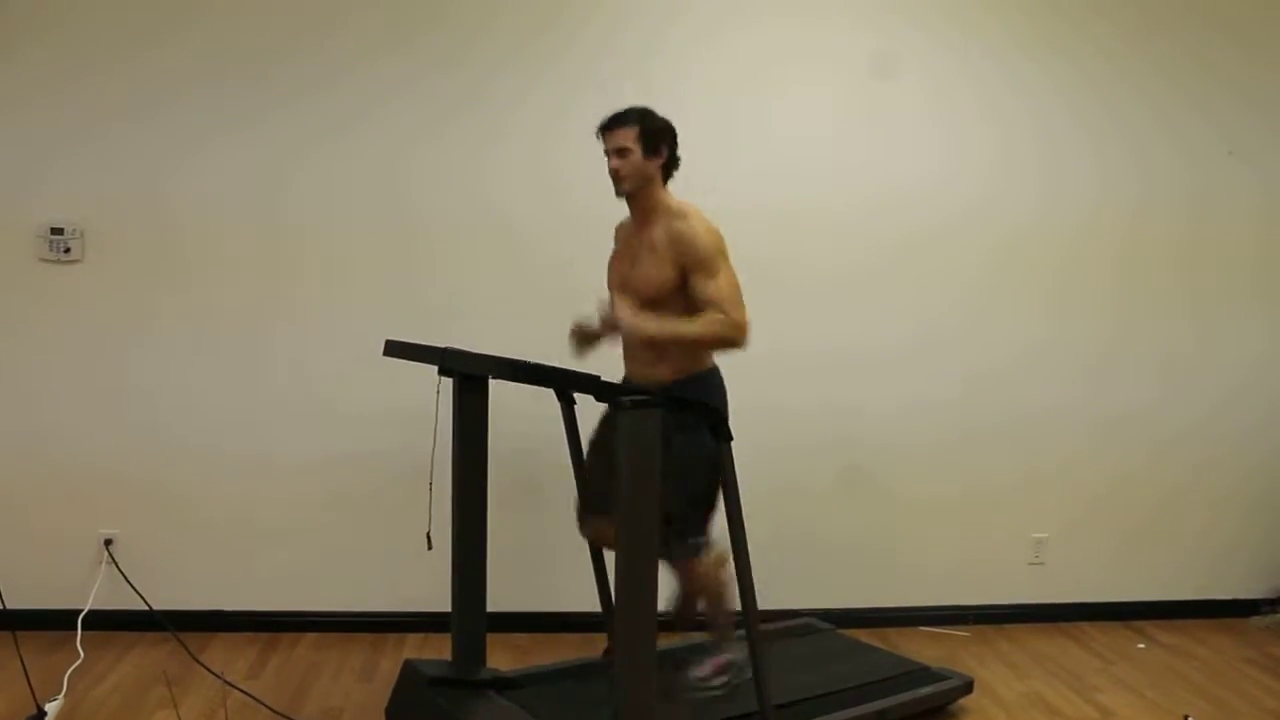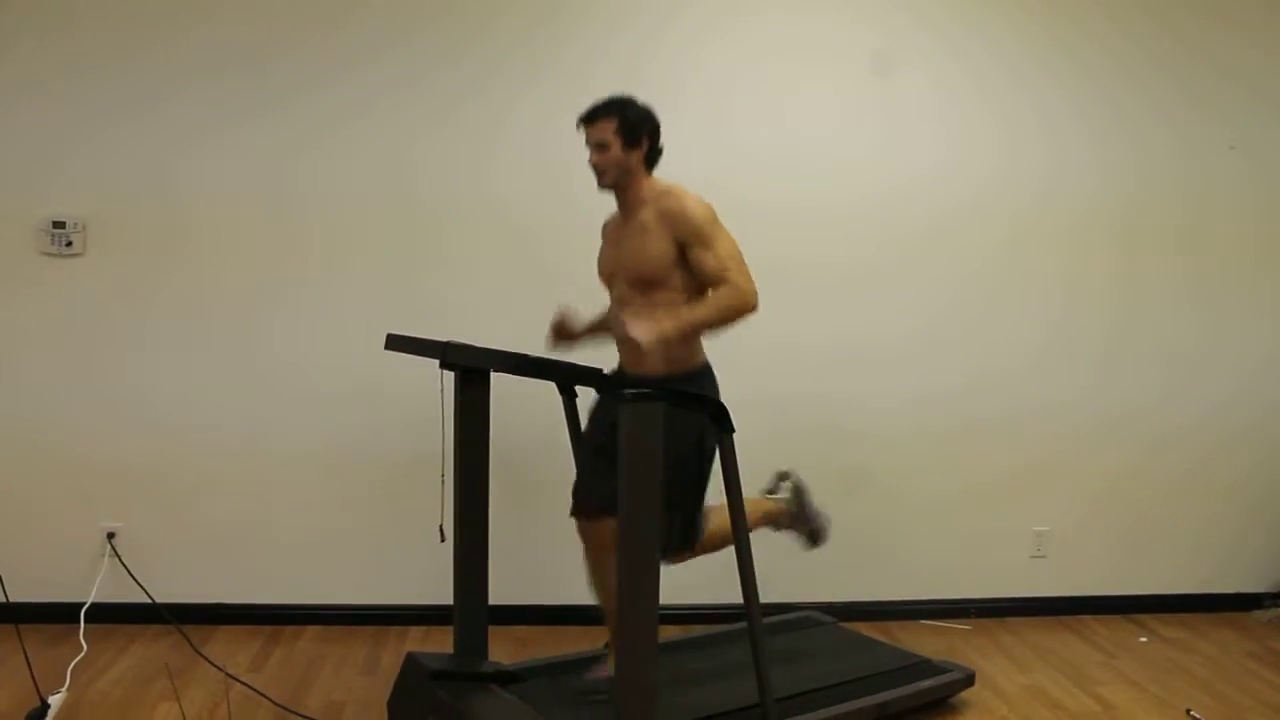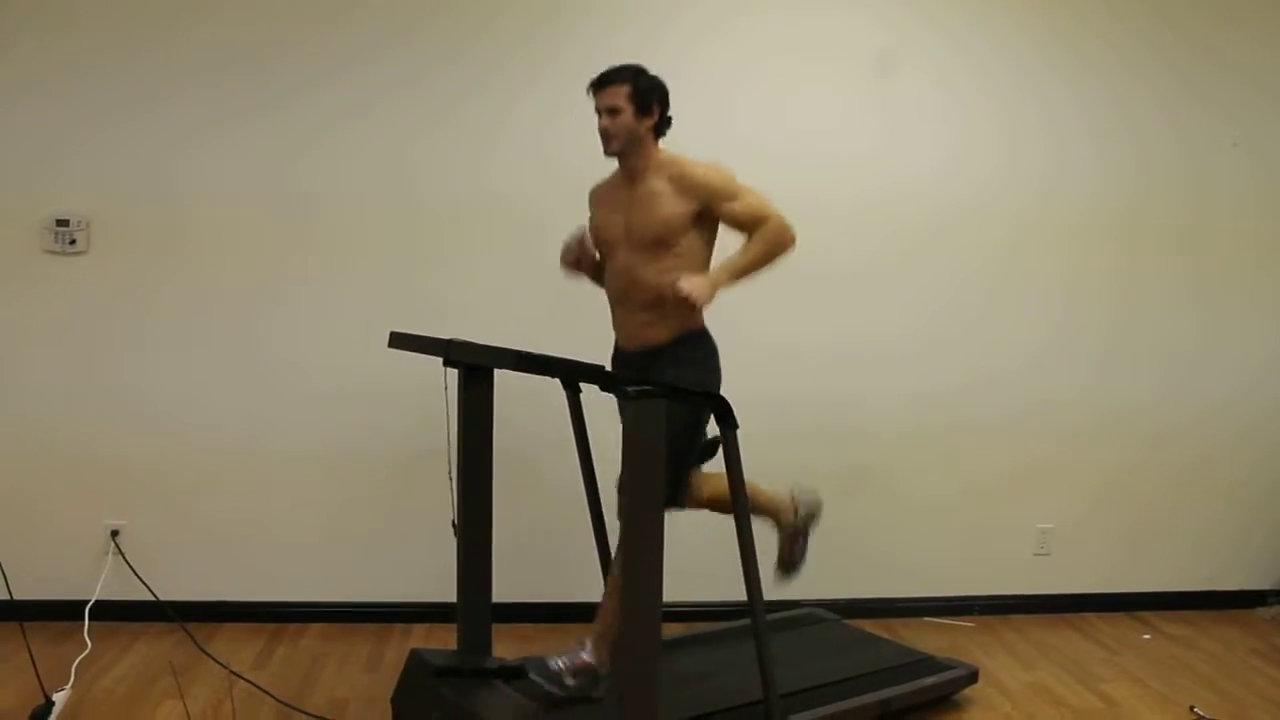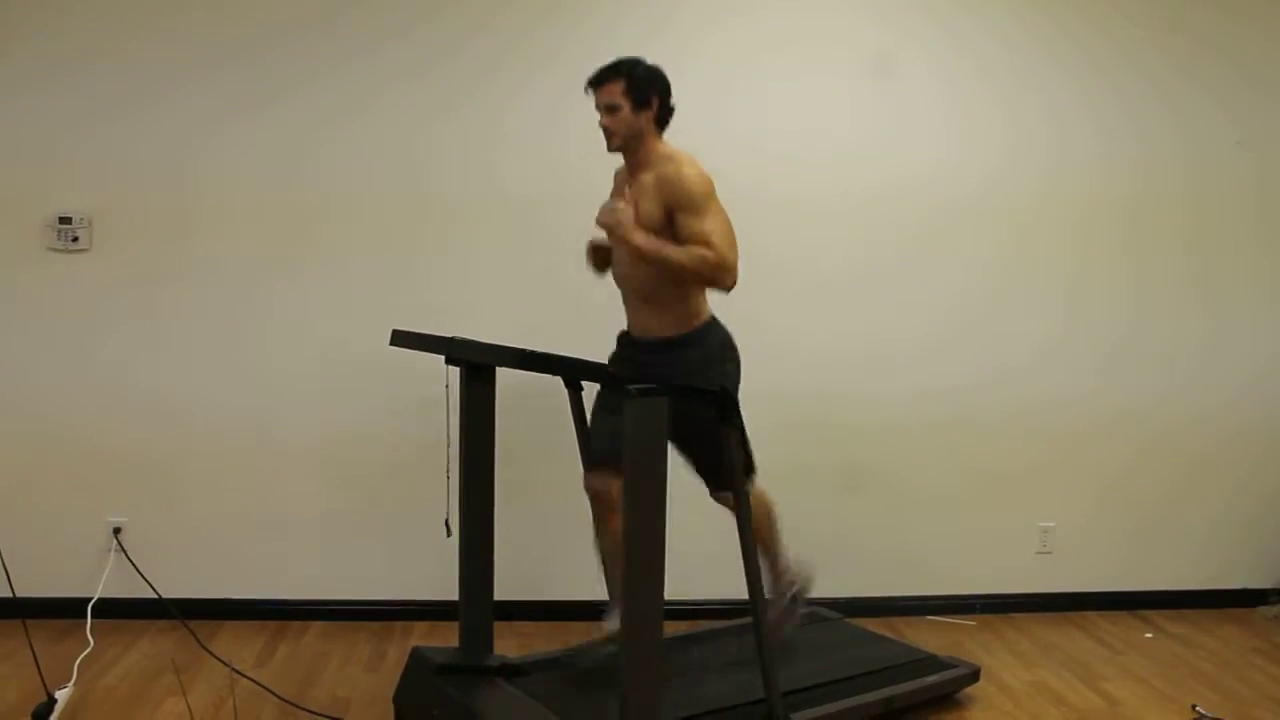
dt=0.3s
person 1, frame 1
left shoulder: (692, 234)
right shoulder: (624, 232)
left elbow: (733, 330)
left wrist: (644, 328)
right wrist: (605, 329)
left hip: (688, 403)
left knee: (683, 547)
right knee: (599, 527)
left ankle: (727, 650)
right ankle: (696, 574)
person 1, frame 2
left shoulder: (684, 212)
right shoulder: (613, 227)
left elbow: (743, 294)
left wrist: (660, 327)
right wrist: (590, 327)
left hip: (683, 393)
right hip: (625, 390)
left knee: (676, 543)
right knee: (595, 527)
left ankle: (778, 504)
person 1, frame 3
left shoulder: (694, 179)
right shoulder: (602, 196)
left elbow: (779, 230)
left wrist: (710, 280)
right wrist: (584, 264)
left hip: (682, 369)
right hip: (631, 365)
right knee: (681, 486)
left ankle: (596, 657)
right ankle: (790, 512)
person 1, frame 4
left shoulder: (682, 177)
right shoulder: (625, 176)
left elbow: (724, 270)
left wrist: (635, 239)
right wrist: (611, 251)
left hip: (694, 354)
right hip: (635, 351)
left knee: (732, 488)
right knee: (601, 484)
left ankle: (785, 580)
right ankle: (625, 612)
